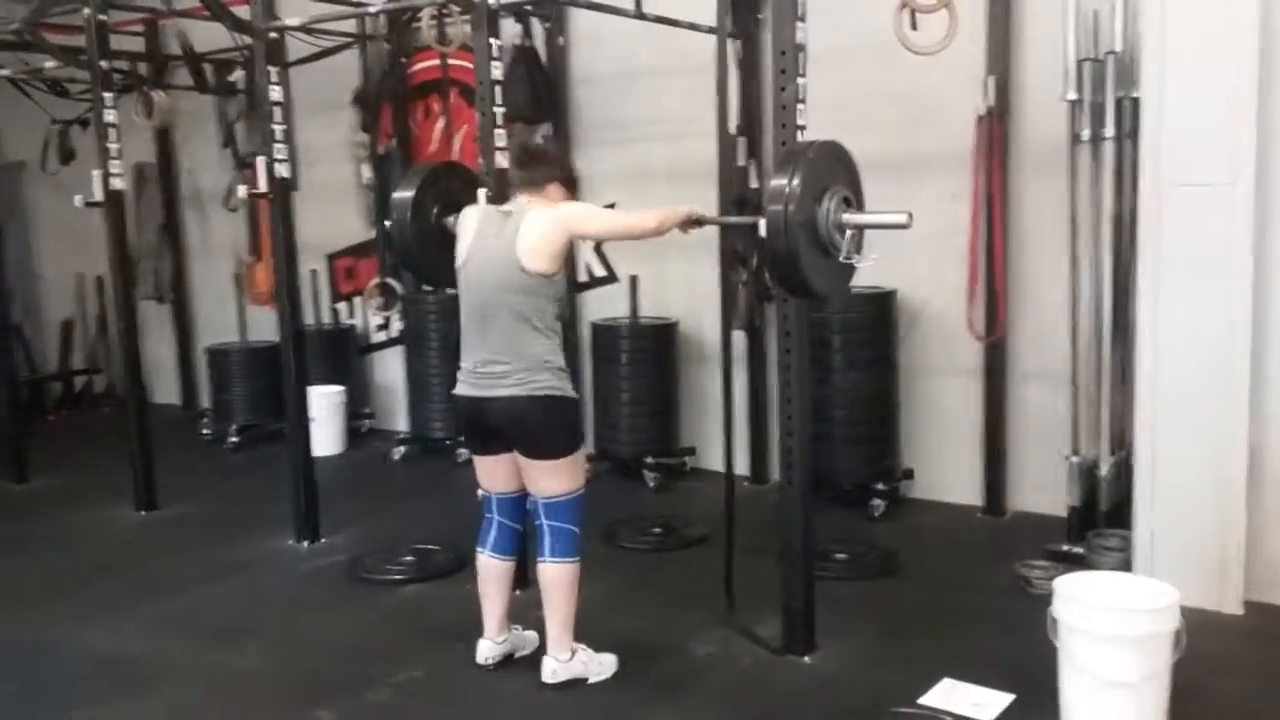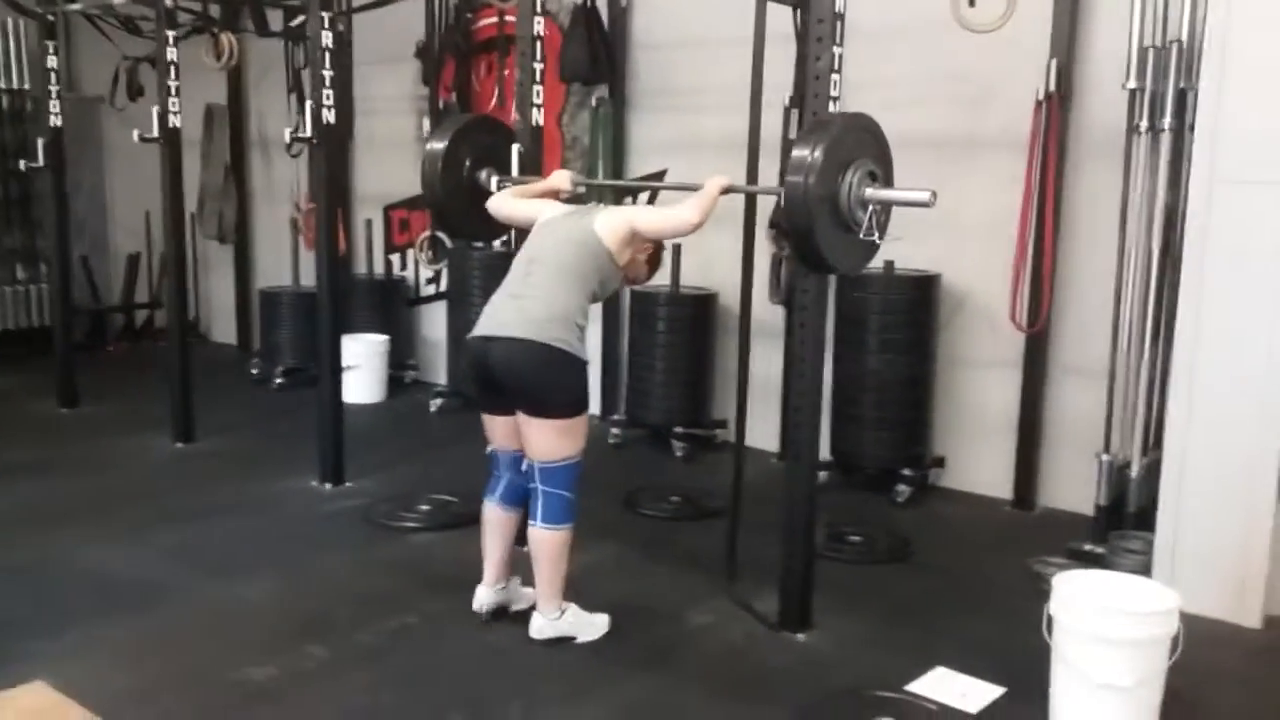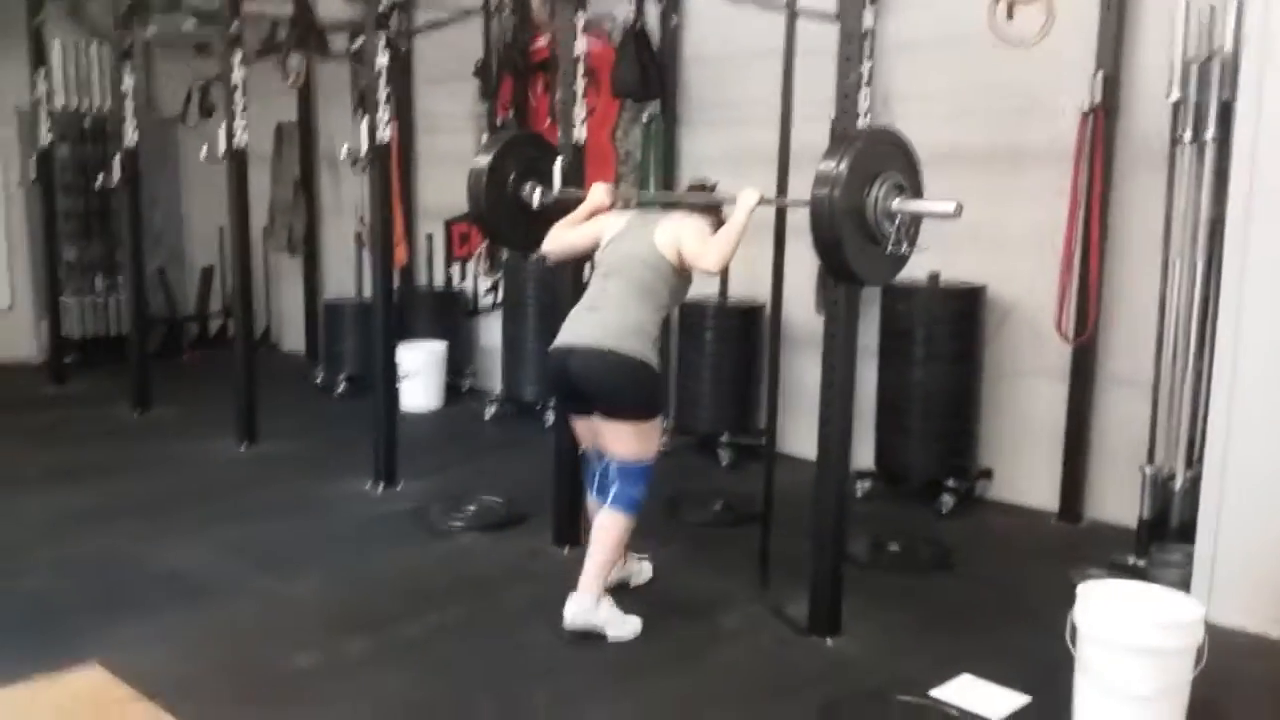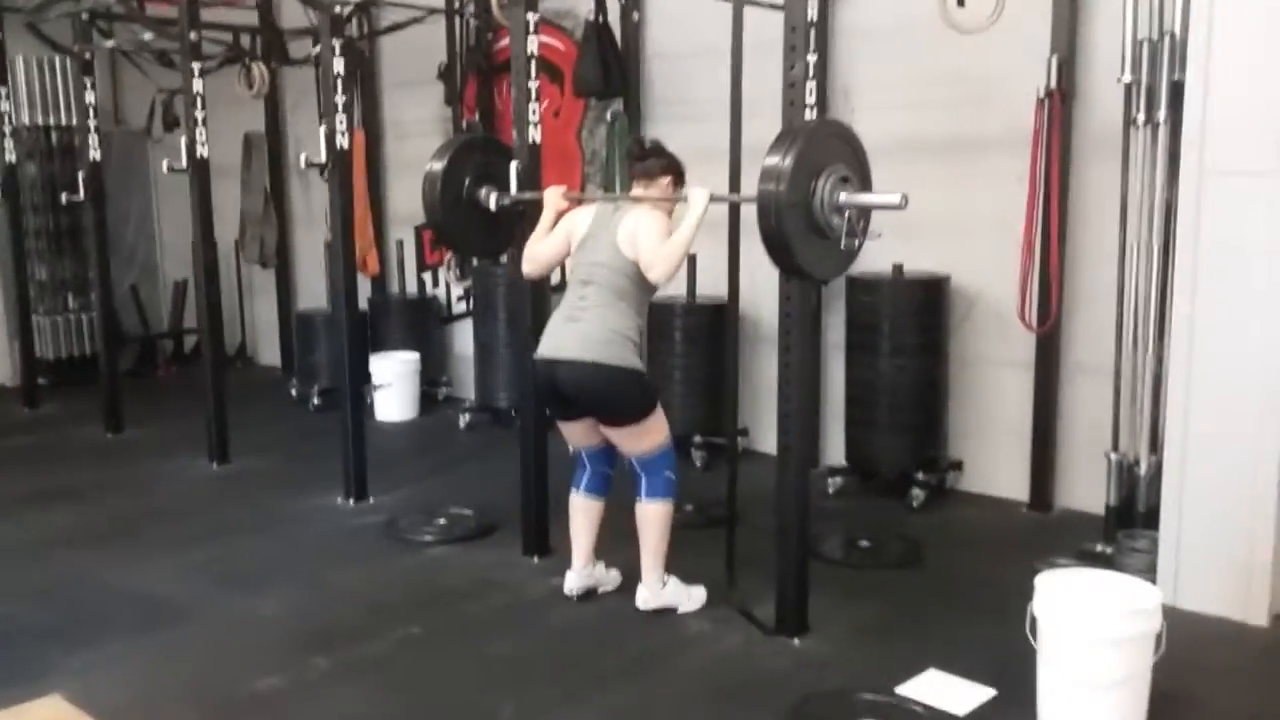
dt=0.5s
person 1, frame 1
left shoulder: (471, 222)
right shoulder: (556, 220)
right elbow: (642, 223)
right wrist: (682, 215)
left hip: (475, 398)
right hip: (535, 400)
left knee: (500, 517)
right knee: (559, 525)
left ankle: (495, 638)
right ankle: (563, 657)
person 1, frame 2
left shoulder: (556, 212)
right shoulder: (626, 223)
left elbow: (497, 202)
right elbow: (688, 218)
left wrist: (549, 184)
right wrist: (713, 189)
left hip: (485, 342)
right hip: (542, 351)
left knee: (510, 472)
right knee: (553, 484)
left ankle: (492, 586)
right ankle: (551, 614)
person 1, frame 3
left shoulder: (620, 217)
right shoulder: (690, 227)
left elbow: (551, 247)
right elbow: (711, 260)
left wrist: (590, 204)
right wrist: (742, 211)
left hip: (567, 350)
right hip: (619, 358)
left knee: (602, 466)
right knee: (629, 481)
left ankle: (612, 563)
right ankle: (587, 598)
person 1, frame 4
left shoulder: (582, 214)
right shoulder: (650, 219)
left elbow: (531, 266)
right elbow: (658, 271)
left wrist: (549, 211)
right wrist: (694, 214)
left hip: (550, 360)
right hip: (603, 365)
left knee: (593, 463)
right knee: (656, 469)
left ankle: (581, 571)
right ankle: (654, 587)
